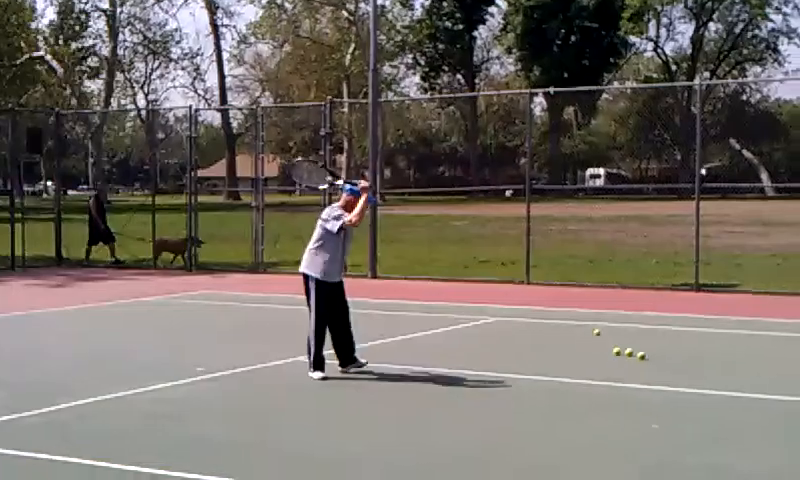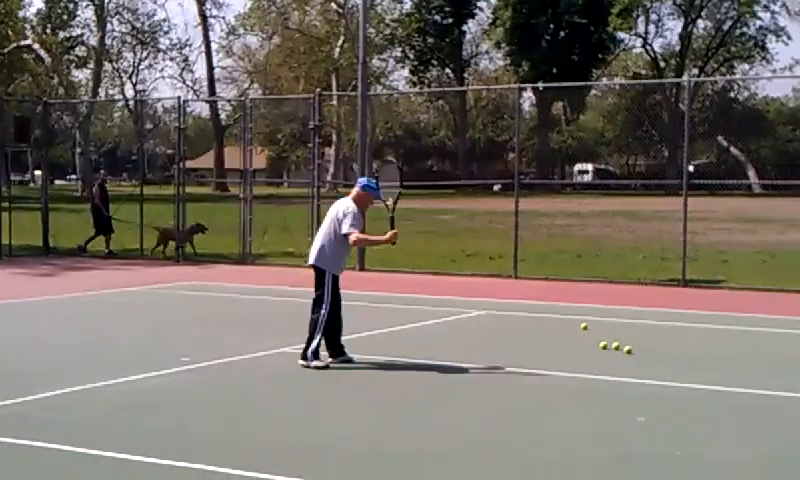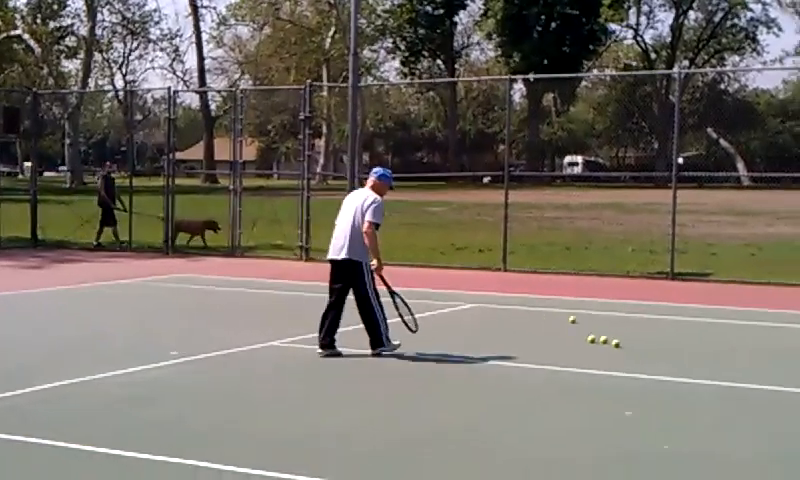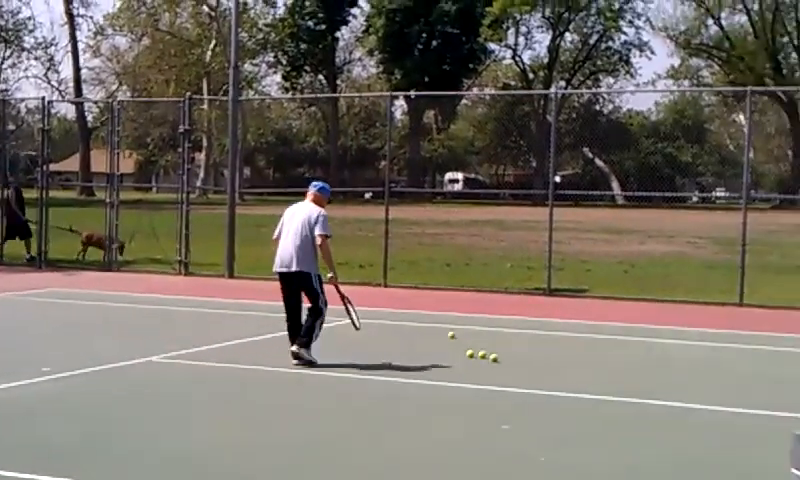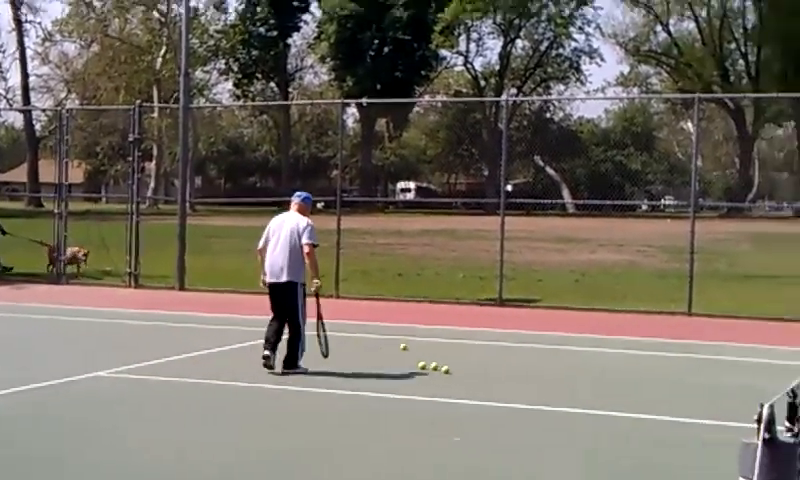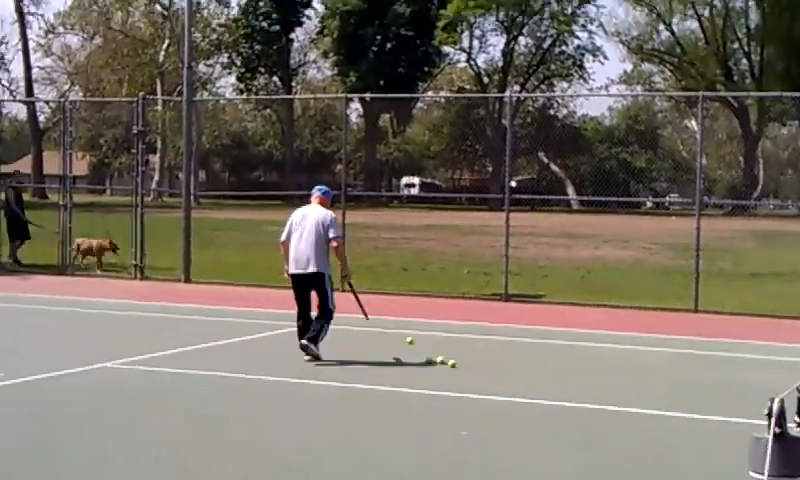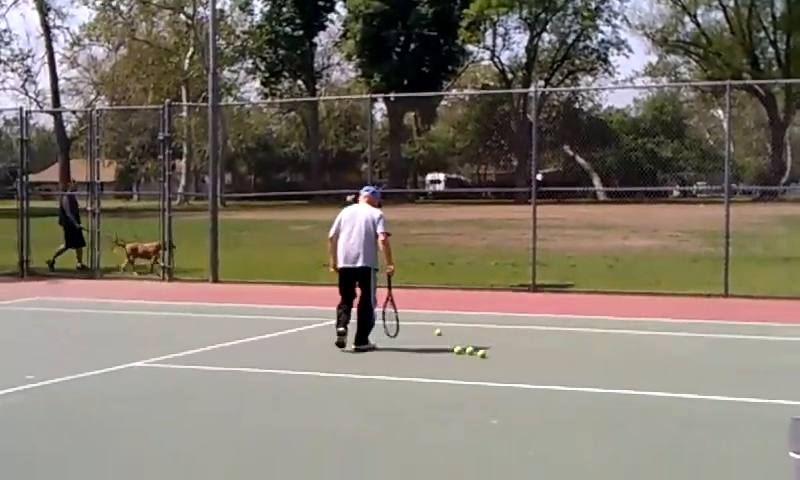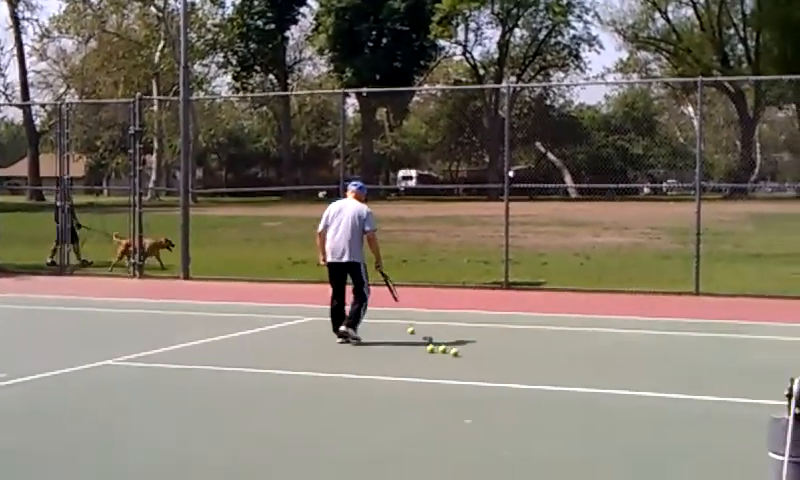
dt=0.5s
person 1, frame 1
left shoulder: (343, 215)
right shoulder: (332, 212)
right elbow: (355, 221)
left wrist: (341, 264)
right wrist: (365, 195)
left hip: (333, 276)
right hip: (316, 274)
left knee: (341, 319)
right knee: (318, 321)
left ankle: (348, 359)
right ankle: (315, 366)
person 1, frame 2
left shoulder: (343, 204)
right shoulder: (351, 210)
right elbow: (354, 239)
right wrist: (384, 239)
left hip: (325, 262)
right hip: (326, 263)
left knee: (333, 309)
right knee: (324, 309)
left ankle: (336, 351)
right ankle: (309, 356)
person 1, frame 3
left shoulder: (351, 195)
right shoulder: (375, 200)
left elbow: (339, 224)
right elbow: (368, 230)
right wrist: (377, 258)
left hip: (337, 254)
right hip: (356, 257)
left knee: (336, 300)
right knee: (369, 300)
left ankle: (326, 344)
right ankle: (380, 343)
person 1, frame 4
left shoulder: (290, 209)
right shoulder: (319, 213)
left elbow: (276, 238)
right elbow: (321, 242)
right wrist: (332, 269)
left hip: (283, 266)
right hip: (305, 268)
left knee: (292, 311)
right knee: (318, 307)
left ankle: (299, 355)
right ankle: (301, 345)
person 1, frame 5
left shoulder: (275, 220)
right shoulder: (305, 223)
left elbow: (261, 249)
right elbow: (308, 251)
left wrist: (264, 273)
right wrist: (315, 277)
left hip: (272, 277)
right hip: (293, 278)
left knee: (278, 317)
right knee: (296, 320)
left ankle: (269, 349)
right ankle: (291, 363)
person 1, frame 6
left shoulder: (297, 213)
right shoulder: (328, 216)
left elbow: (283, 241)
right elbow: (335, 244)
left wrist: (286, 265)
right wrist: (344, 267)
left hip: (296, 269)
right hip: (318, 269)
left knee: (303, 311)
right knee: (326, 309)
left ankle: (309, 350)
right ankle: (310, 340)
person 1, frame 7
left shoulder: (345, 212)
right shoulder: (376, 214)
left elbow: (331, 237)
right elbow: (382, 239)
left wrist: (333, 260)
right wrist: (389, 263)
left hip: (344, 263)
right hip: (366, 263)
left knee: (346, 300)
right knee: (367, 302)
left ankle: (341, 327)
right ankle: (361, 341)
person 1, frame 8
left shoulder: (333, 207)
right shoulder: (364, 210)
left elbow: (320, 232)
right elbow: (371, 237)
left wrist: (322, 254)
right wrist: (378, 259)
left hip: (333, 258)
right hip: (354, 258)
left knee: (337, 297)
right knee: (361, 294)
left ankle: (340, 333)
right ankle: (348, 325)
